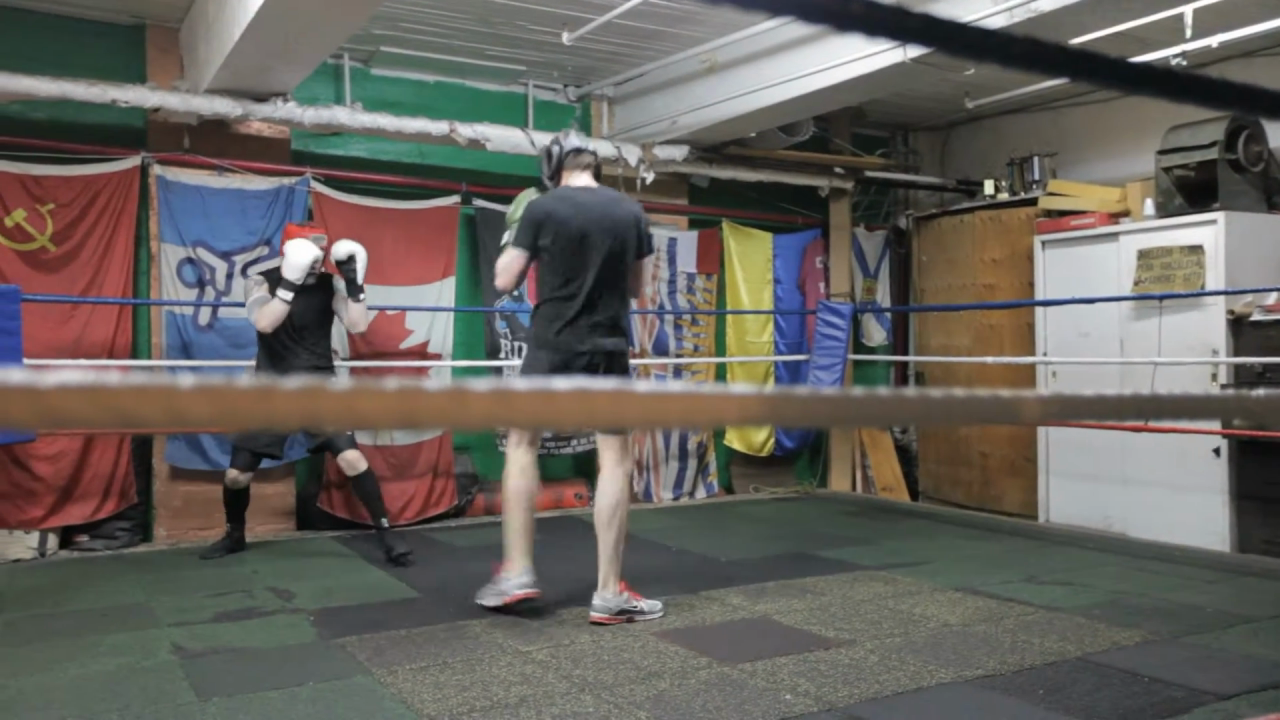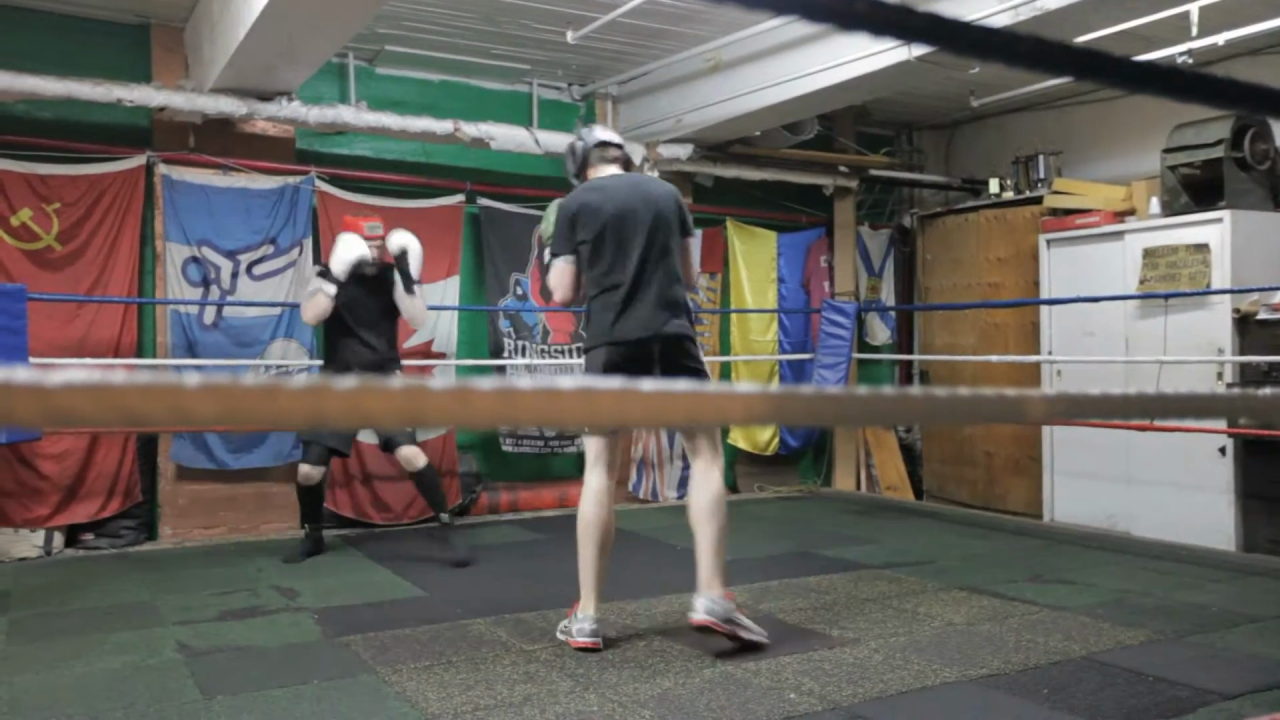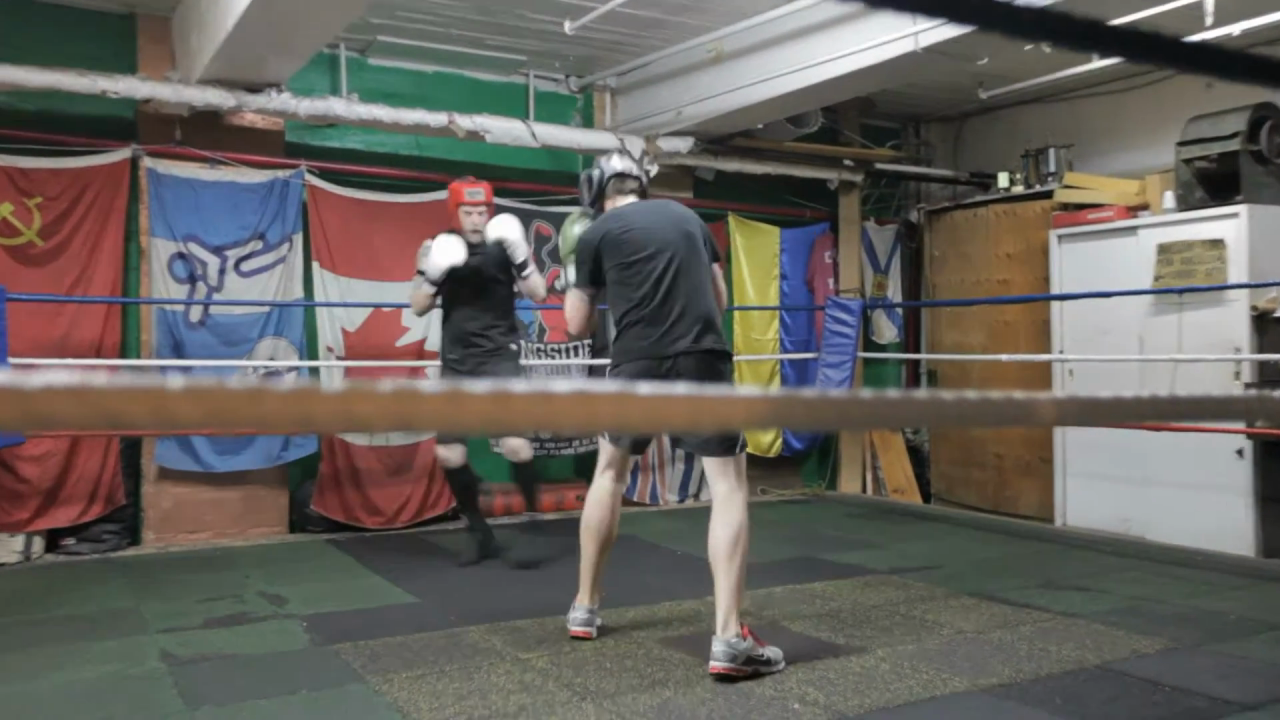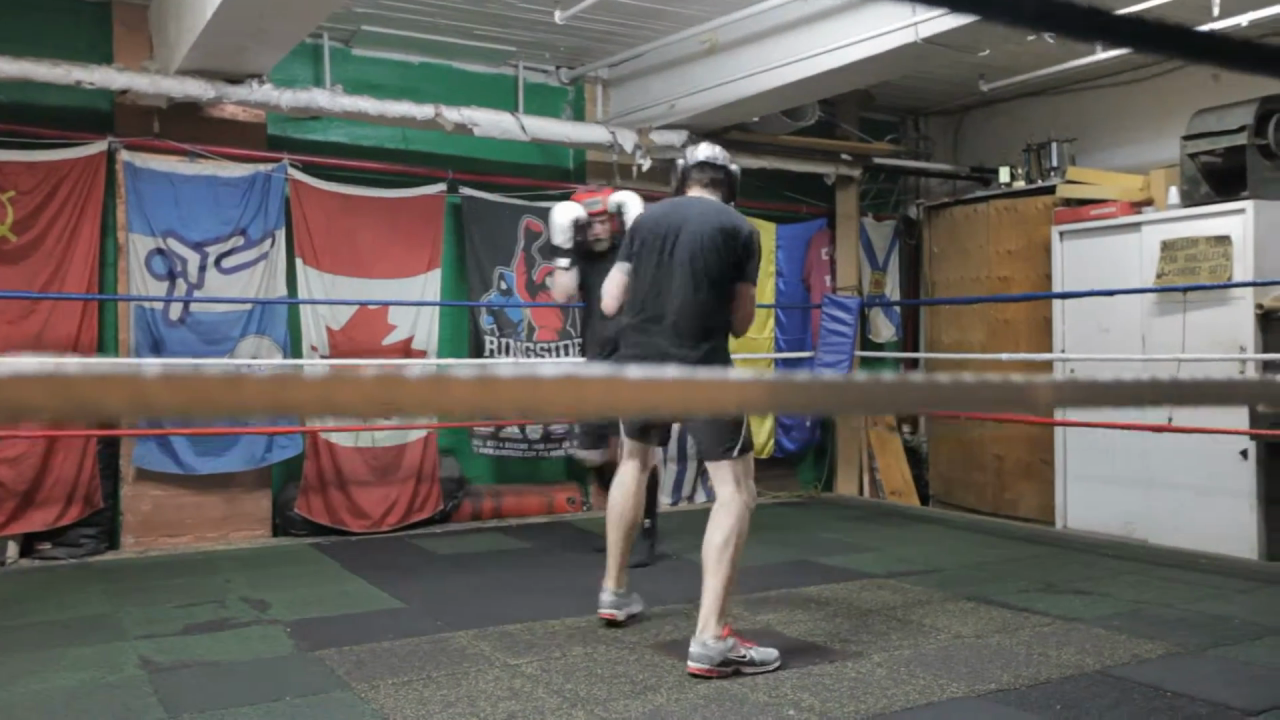
dt=0.5s
person 1, frame 1
left shoulder: (541, 209)
right shoulder: (630, 211)
left elbow: (504, 282)
left wrist: (514, 239)
left hip: (552, 348)
right hip: (609, 349)
left knee: (521, 448)
right knee: (616, 462)
left ankle: (516, 571)
right ankle: (609, 594)
person 1, frame 2
left shoulder: (575, 205)
right shoulder: (666, 192)
left elbow: (562, 293)
left hip: (611, 344)
right hip: (672, 336)
left knee: (600, 471)
right knee: (706, 457)
left ankle: (587, 616)
right ankle: (712, 596)
person 1, frame 3
left shoulder: (594, 235)
right shoulder: (687, 217)
left elbow: (576, 323)
right elbow: (720, 300)
left wrist: (575, 269)
left hip: (637, 366)
right hip: (704, 361)
left knee: (609, 472)
right knee: (730, 490)
left ankle: (584, 607)
right ankle: (730, 636)
person 1, frame 4
left shoulder: (646, 219)
right shoulder: (739, 229)
left elbow: (610, 304)
right elbow: (740, 324)
left hip: (637, 364)
right hip: (700, 368)
left knee: (634, 461)
right knee: (736, 493)
left ankle: (614, 591)
right ankle: (711, 639)
person 2, frame 1
left shoulder: (332, 285)
right shoulder: (261, 282)
left elbow: (358, 326)
right elbow: (264, 323)
left wrist: (355, 283)
right wrist: (291, 282)
left knee: (351, 457)
right knee: (237, 473)
left ankle: (387, 535)
right ankle: (235, 535)
person 2, frame 2
left shoulder: (393, 276)
right shoulder: (328, 274)
left elbow: (417, 319)
right elbow: (310, 317)
left wrist: (409, 276)
right wrist: (335, 276)
left knee: (409, 453)
right knee: (308, 470)
left ankle: (447, 533)
right ankle: (312, 537)
person 2, frame 3
left shoulder: (505, 245)
right shoulder: (436, 249)
left elbow: (538, 292)
right elbow: (416, 306)
left wrist: (521, 258)
right wrist: (433, 273)
left hip: (500, 355)
right hip: (457, 360)
left knee: (513, 442)
right knee: (449, 453)
right ankle: (481, 536)
person 2, frame 4
right shoulder: (578, 253)
right elbow: (561, 295)
right wrist: (563, 246)
right hip: (597, 361)
right knee: (591, 451)
left ankle: (647, 536)
